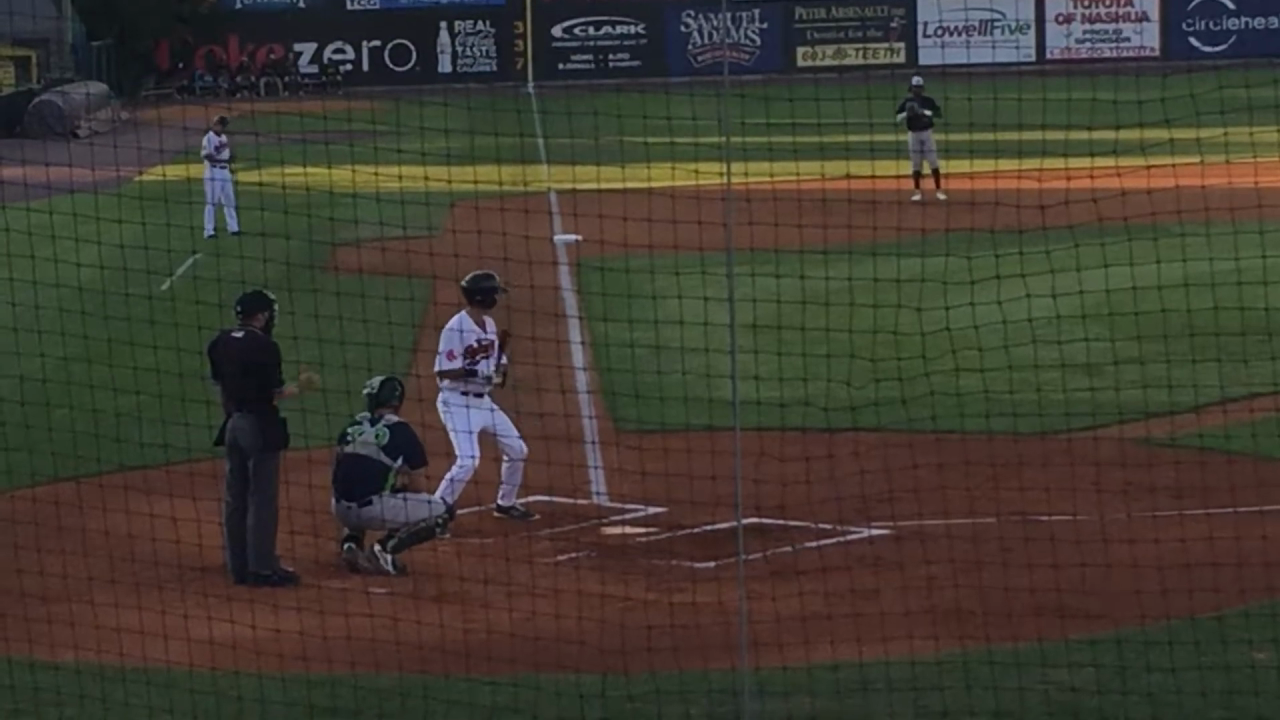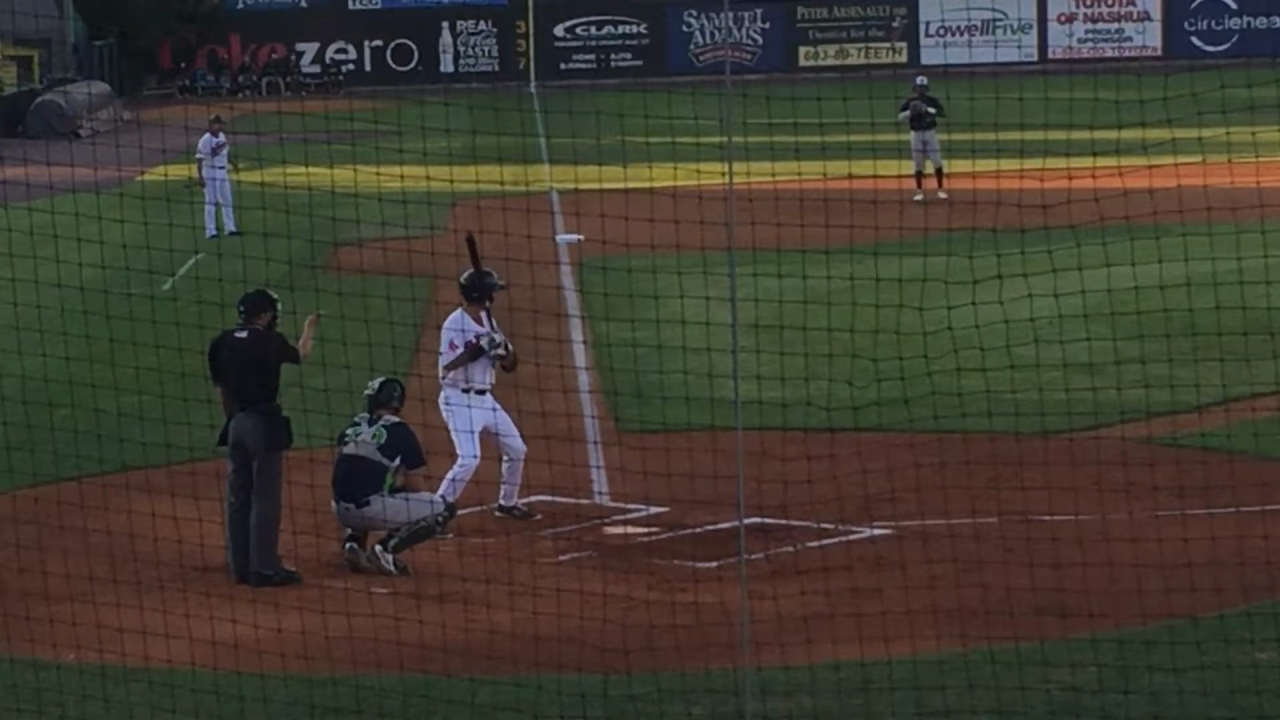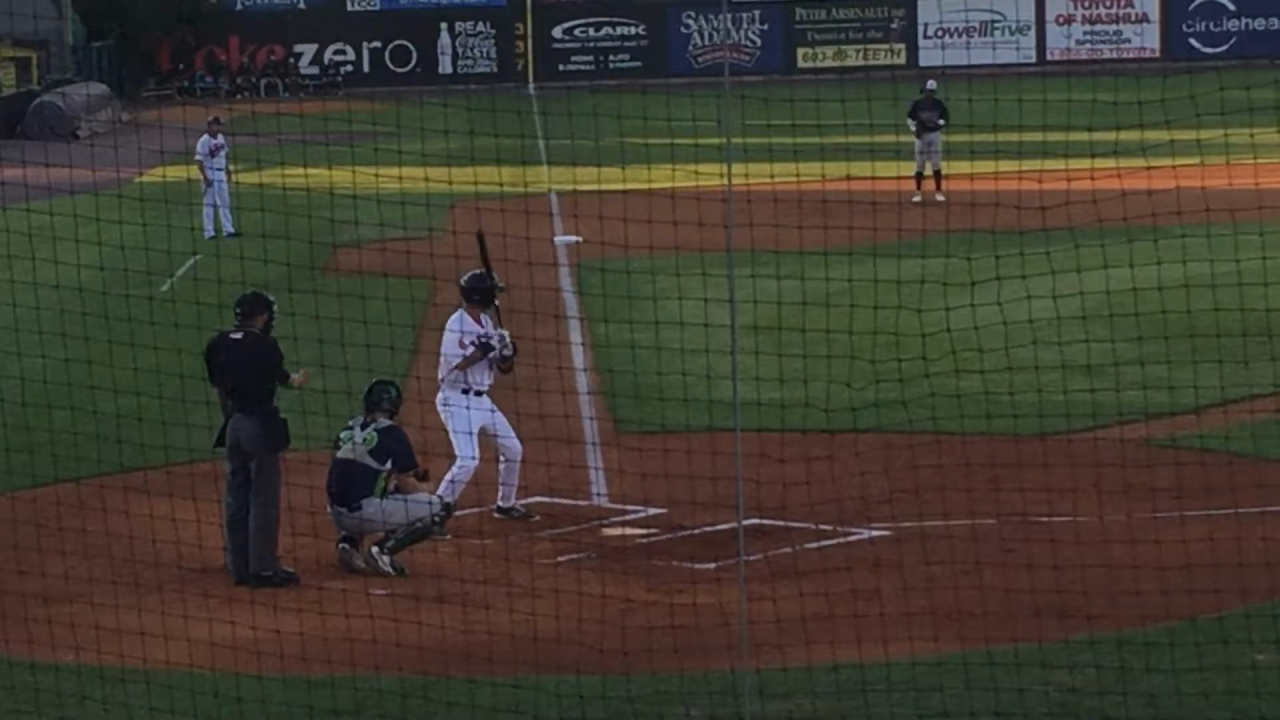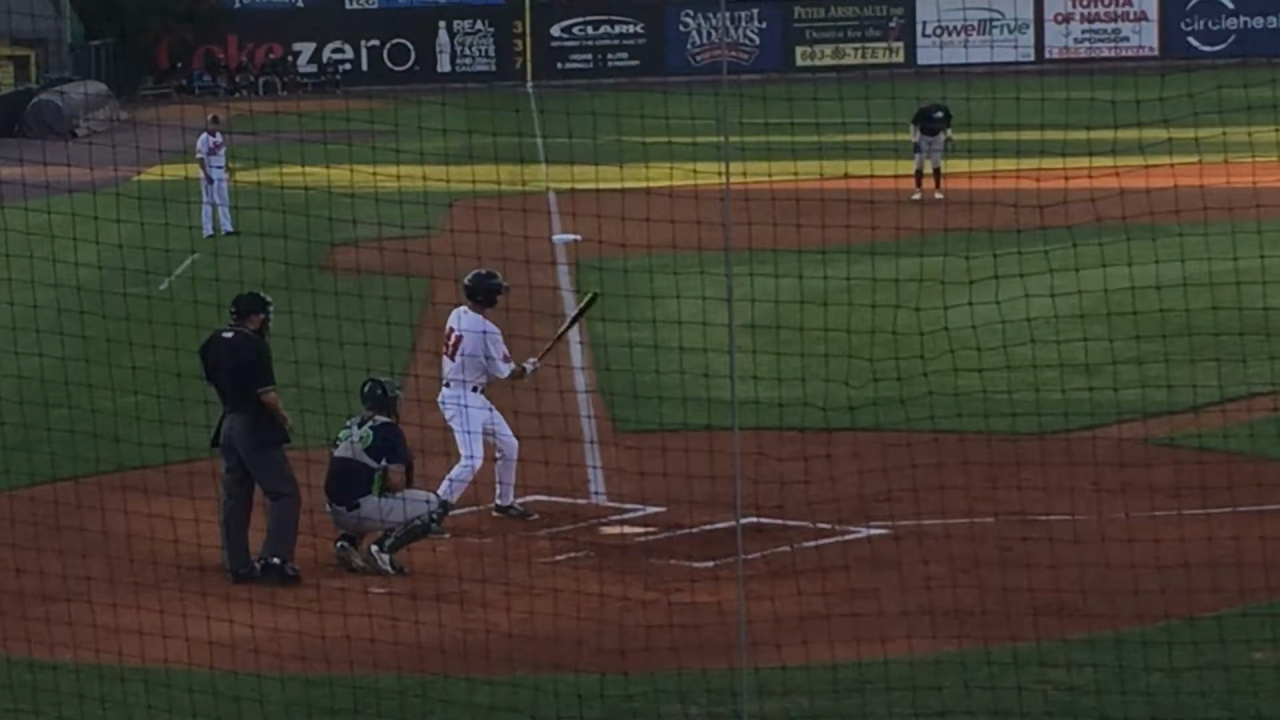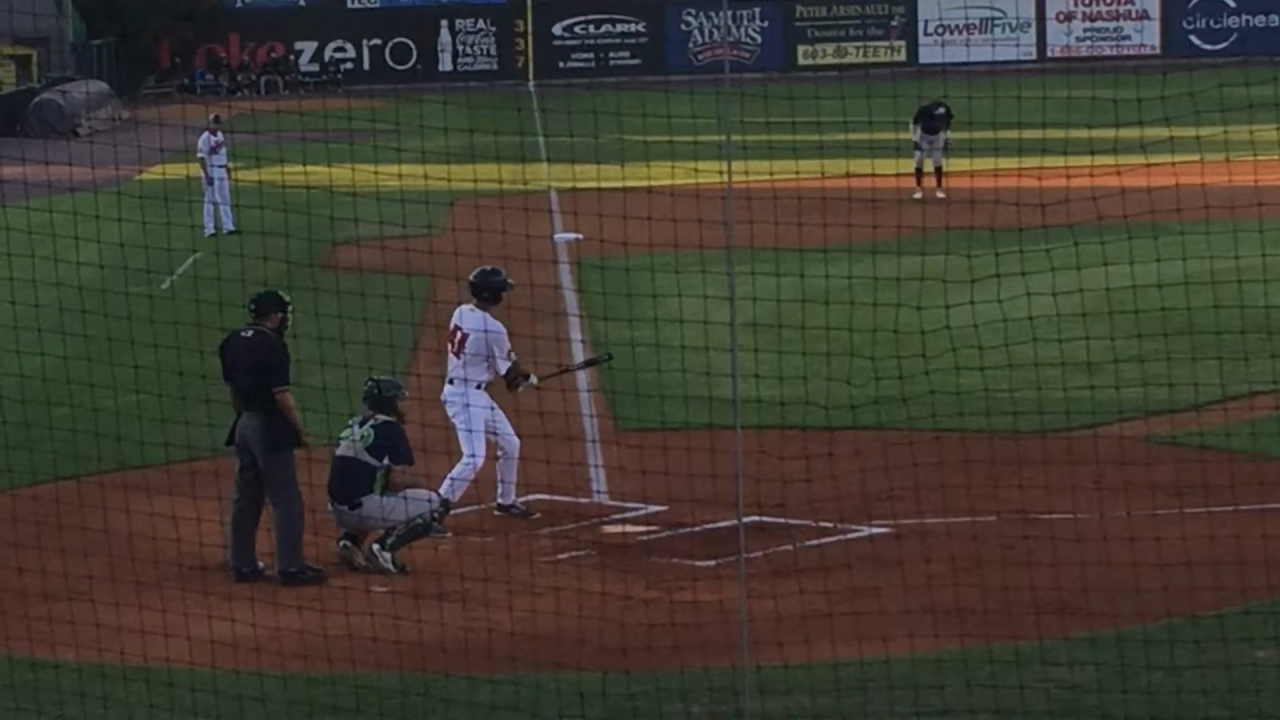
dt=0.4s
person 1, frame 1
left shoulder: (221, 343)
right shoulder: (264, 346)
left elbow: (222, 387)
right elbow: (277, 393)
right wrist: (301, 384)
left hip: (233, 425)
right hip: (260, 426)
left knee: (235, 498)
right knee: (262, 498)
left ankle: (239, 566)
right ankle: (263, 568)
person 1, frame 2
left shoulder: (222, 343)
right shoulder: (270, 342)
left elbow: (223, 389)
right elbow: (301, 354)
right wrist: (308, 329)
left hip: (236, 424)
right hip: (264, 425)
left knee: (237, 497)
right knee: (265, 498)
left ankle: (241, 566)
right ankle: (264, 568)
person 1, frame 3
left shoulder: (217, 344)
right shoulder: (264, 345)
left elbow: (220, 391)
right elbow: (287, 380)
right wrist: (300, 378)
left hip: (234, 426)
right hip: (261, 426)
left knee: (236, 498)
right knee: (264, 500)
left ankle: (240, 567)
right ankle: (263, 569)
person 1, frame 4
left shoulder: (213, 344)
right shoulder: (254, 345)
left elbow: (218, 386)
right elbow: (267, 395)
right wrist: (283, 417)
left hip: (229, 426)
right hip: (256, 428)
left knee: (234, 498)
right knee: (285, 492)
left ankle: (239, 565)
right ankle: (275, 559)
person 1, frame 5
left shoulder: (232, 342)
right shoulder: (272, 345)
left elbow: (233, 389)
right elbow: (281, 396)
right wrist: (300, 429)
left hip: (243, 425)
right hip: (270, 428)
left knee: (245, 497)
right knee: (286, 499)
left ankle: (242, 564)
right ankle: (291, 567)
person 2, frame 1
left shoulder: (489, 324)
right shoulder: (456, 327)
left elbow: (498, 363)
right elbow: (443, 371)
left wrist: (499, 373)
right wrist: (476, 373)
left hip: (483, 401)
right hip: (457, 402)
left knee: (517, 450)
right knee: (468, 461)
left ankle: (506, 503)
person 2, frame 2
left shoulder: (487, 320)
right shoulder: (454, 323)
left elbow: (510, 365)
right elbow: (448, 364)
left wrist: (502, 348)
right wrist: (482, 347)
left hip: (485, 398)
right hip: (459, 400)
left knee: (516, 449)
right knee: (469, 460)
left ankle: (507, 503)
person 2, frame 3
left shoulder: (486, 322)
right shoulder: (457, 324)
left elbow: (505, 367)
right elbow: (459, 362)
left wrist: (507, 350)
right wrist: (489, 345)
left hip: (481, 399)
right hip: (457, 399)
left knee: (513, 449)
right knee: (468, 461)
left ankle: (506, 504)
person 2, frame 4
left shoulder: (458, 315)
right shoulder: (486, 330)
right elbow: (505, 372)
left wrist: (518, 366)
right wrist: (526, 369)
left hip: (472, 395)
right hip: (460, 397)
left knee: (508, 445)
right knee: (472, 460)
left ankle: (504, 503)
person 2, frame 5
left shoulder: (461, 313)
right shoulder: (493, 329)
right elbow: (507, 367)
left wrist: (514, 375)
right wrist: (526, 377)
left hip: (473, 393)
right hip: (465, 395)
left knee: (510, 443)
right knee: (474, 458)
left ankle: (506, 502)
person 3, frame 1
left shoulder: (352, 426)
right shoulder: (401, 430)
right elbow: (417, 485)
left hip: (341, 509)
right hip: (372, 509)
right knee: (443, 512)
left ankle: (351, 544)
right ankle: (385, 549)
person 3, frame 2
left shoulder: (351, 427)
right shoulder: (400, 431)
right elbow: (414, 485)
left hip: (341, 510)
right hip: (372, 509)
right knee: (444, 509)
left ankle: (353, 543)
right ankle: (386, 549)
person 3, frame 3
left shoulder: (348, 430)
right shoulder: (392, 433)
right elbow: (407, 487)
right wrist: (425, 489)
left hip: (338, 513)
right hip: (365, 512)
right knee: (439, 509)
left ankle: (348, 543)
right ankle: (382, 551)
person 3, frame 4
left shoulder: (349, 428)
right shoulder: (389, 430)
right elbow: (395, 482)
left hip: (337, 512)
right hip: (363, 510)
right knee: (435, 506)
left ankle: (347, 541)
right ankle: (382, 550)
person 3, frame 5
left shoulder: (352, 427)
right shoulder: (391, 429)
right elbow: (397, 482)
right wrist: (409, 483)
left hip: (339, 510)
right hip: (365, 508)
right knee: (438, 504)
left ankle: (349, 540)
right ankle: (383, 548)
